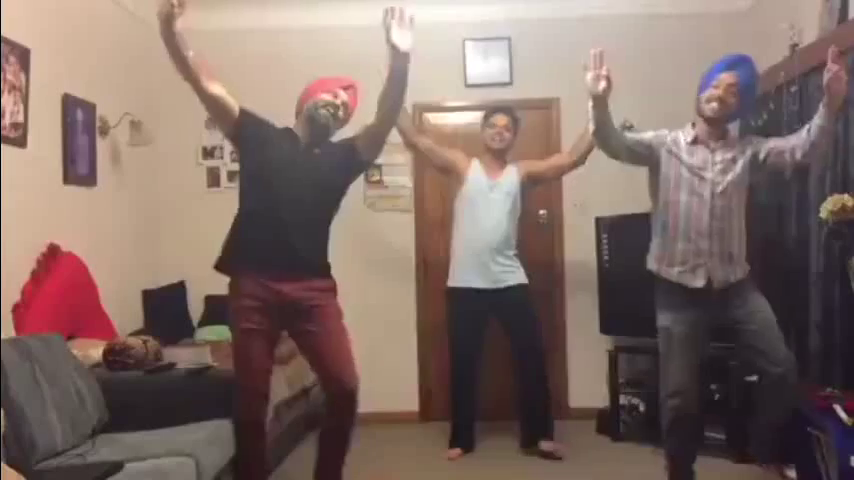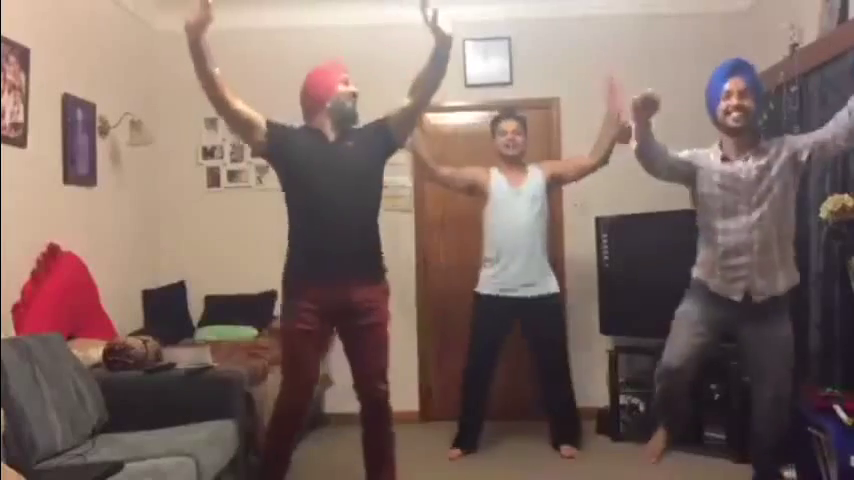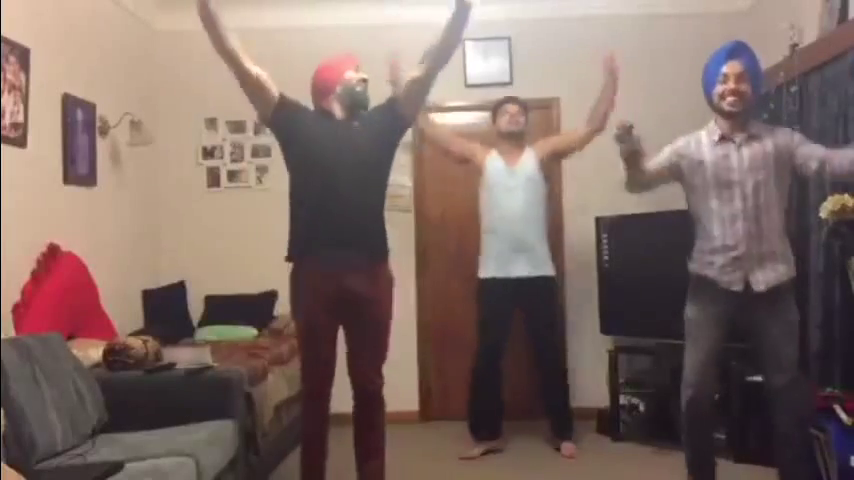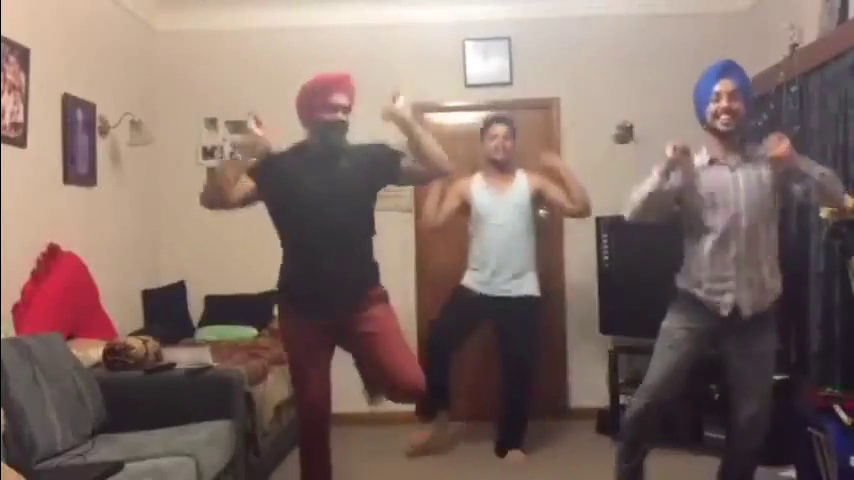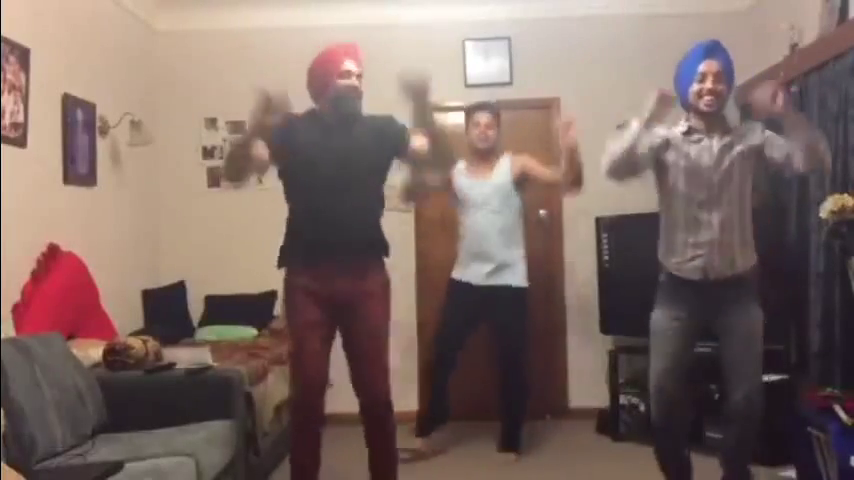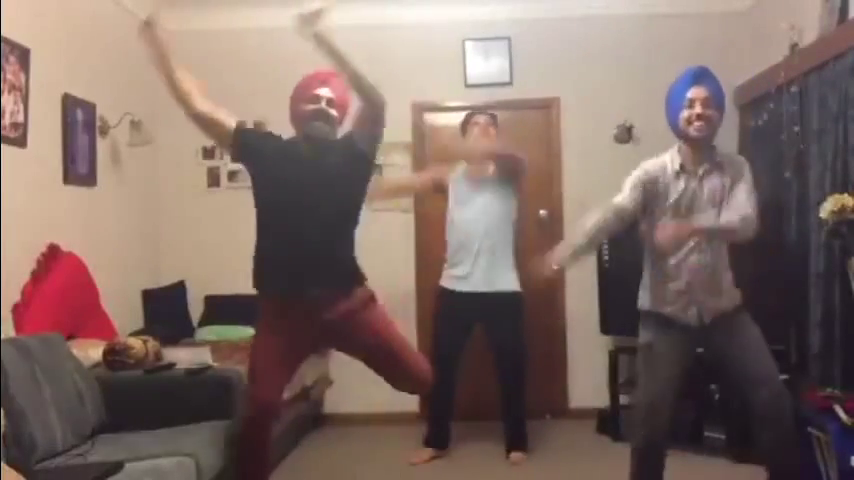
dt=0.5s
person 1, frame 1
left shoulder: (342, 158)
right shoulder: (259, 138)
left elbow: (385, 121)
right elbow: (206, 86)
left wrist: (398, 60)
left hip: (312, 288)
right hip: (254, 286)
left knee: (343, 387)
right knee: (252, 397)
person 1, frame 2
left shoulder: (371, 142)
right shoulder: (288, 144)
left elbow: (418, 99)
right elbow: (227, 104)
left wrist: (441, 43)
right wrist: (197, 43)
left hip: (366, 290)
right hip: (308, 292)
left knee: (375, 395)
right knee: (294, 397)
person 1, frame 3
left shoulder: (382, 124)
right shoulder: (297, 125)
left elbow: (430, 68)
right elbow: (244, 67)
left hip: (370, 274)
right hip: (314, 274)
left knee: (368, 386)
right knee: (316, 387)
person 1, frame 4
left shoulder: (371, 159)
right shoulder: (278, 167)
left elbow: (440, 167)
right elbow: (214, 197)
left wrist: (407, 123)
right wrist: (252, 155)
left hip: (363, 300)
right hip: (303, 309)
left knee: (411, 384)
right knee: (313, 412)
left ankle: (374, 369)
person 1, frame 5
left shoulder: (382, 131)
right shoulder: (291, 132)
left elbow: (440, 158)
right elbow: (234, 172)
left wrist: (425, 108)
right wrist: (258, 128)
left hip: (365, 276)
right hip: (308, 278)
left knee: (375, 394)
right knee: (307, 390)
person 1, frame 6
left shoulder: (352, 155)
right shoulder: (266, 150)
left elbow: (375, 103)
right elbow: (198, 106)
left wrist: (321, 39)
right wrist: (159, 46)
left hip: (347, 301)
right hip: (284, 308)
left knee: (420, 379)
right knee: (259, 410)
person 2, frame 1
left shoulder: (749, 152)
right shoulder: (664, 146)
left elbow: (803, 148)
right elbow: (615, 145)
left wrist: (831, 102)
right wrist: (599, 103)
left hip: (734, 284)
right hip: (679, 287)
left knee: (782, 374)
right knee: (679, 394)
person 2, frame 2
left shoulder: (787, 153)
right shoulder: (698, 162)
right elbow: (657, 163)
right wrist: (641, 123)
left hip: (768, 298)
right hip: (710, 292)
left knee: (774, 399)
right knee: (673, 368)
right ankle: (669, 424)
person 2, frame 3
left shoulder: (781, 143)
right shoulder: (690, 149)
right elbow: (641, 181)
right wrist: (631, 156)
left hip: (770, 284)
right hip: (712, 284)
left knee: (789, 389)
right knee: (697, 390)
person 2, frame 4
left shoulder: (772, 163)
right shoulder: (684, 169)
left elbow: (835, 196)
right elbow: (635, 213)
left wrist: (797, 165)
right wrist: (664, 172)
left hip: (753, 309)
right hip: (695, 303)
left knee: (752, 415)
right knee: (652, 394)
person 2, frame 5
left shoulder: (752, 141)
right shoulder: (663, 142)
left elbow: (815, 160)
right elbow: (613, 167)
left wrist: (786, 115)
right wrist: (646, 120)
left hip: (735, 285)
right hip: (679, 285)
left knee: (745, 397)
right knee: (665, 391)
person 2, frame 6
left shoulder: (736, 169)
right shoulder: (652, 174)
left elbow: (744, 222)
right elbow: (612, 216)
left wrist: (693, 226)
right wrist: (565, 252)
left hip: (724, 309)
right hip: (664, 312)
left knee: (775, 403)
right knee: (652, 414)
person 3, frame 1
left shoulder: (523, 171)
right shoulder: (460, 165)
left elbow: (573, 158)
right elbow: (415, 140)
left hip: (510, 281)
right hip: (465, 284)
left knee: (532, 355)
right knee: (463, 363)
left ankle: (538, 434)
right ankle: (461, 438)
person 3, frame 2
left shoulder: (546, 173)
right shoulder: (482, 178)
left elbow: (596, 159)
right elbow: (435, 172)
left wrist: (614, 116)
right wrist: (416, 130)
left hip: (541, 291)
right hip: (493, 291)
left knee: (555, 367)
right knee: (477, 367)
left ankle: (565, 436)
right ankle: (465, 439)
person 3, frame 3
left shoulder: (542, 152)
right shoulder: (481, 156)
left elbow: (591, 127)
right elbow: (431, 132)
left wrist: (609, 83)
left hip: (539, 276)
right hip: (494, 277)
left knee: (550, 356)
right knee: (487, 357)
left ankle: (563, 433)
right ankle: (486, 434)
person 3, frame 4
left shoulder: (533, 182)
right shoulder: (467, 185)
left elbow: (580, 208)
right elbow: (432, 222)
left wrist: (562, 171)
right wrist: (436, 179)
left hip: (520, 292)
right hip: (475, 286)
left knee: (519, 369)
right knee: (436, 343)
left ankle: (511, 442)
right ankle: (436, 418)
person 3, frame 5
left shoulder: (518, 165)
right shoulder: (454, 172)
left elbow: (569, 182)
left wrist: (571, 151)
left hip: (509, 281)
right hip: (466, 279)
left knee: (511, 363)
right knee: (441, 355)
left ankle: (510, 441)
right ankle: (427, 434)
person 3, frame 6
left shoulder: (511, 166)
right shoulder: (449, 173)
left elbow: (499, 152)
right elbow: (404, 183)
left hip: (502, 289)
right hip: (455, 287)
left knee: (512, 366)
right knee: (441, 365)
left ankle: (517, 441)
right ankle: (436, 440)
